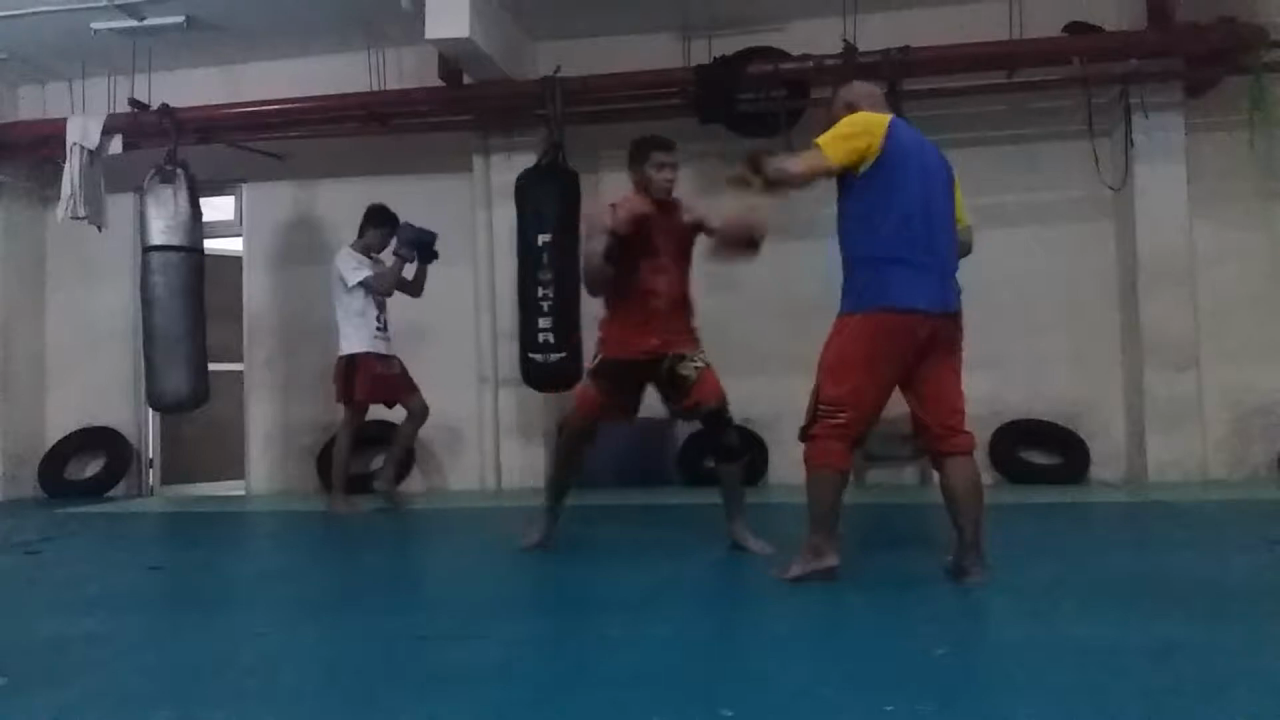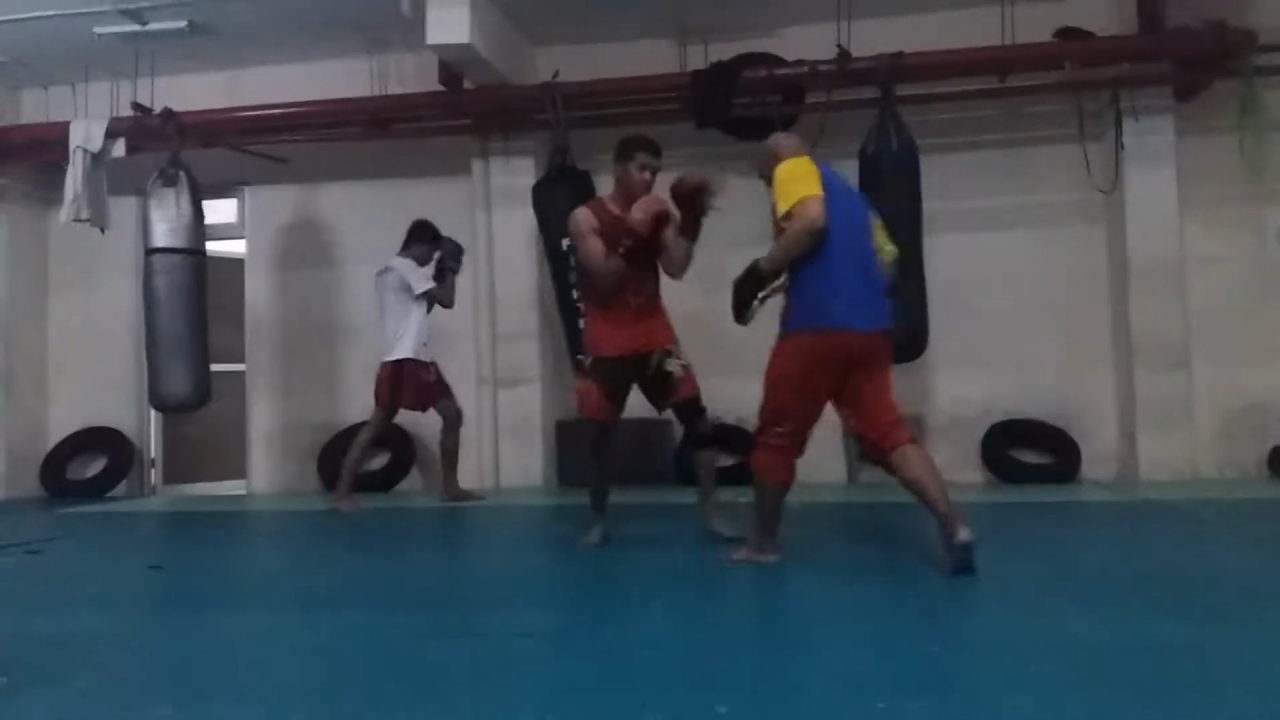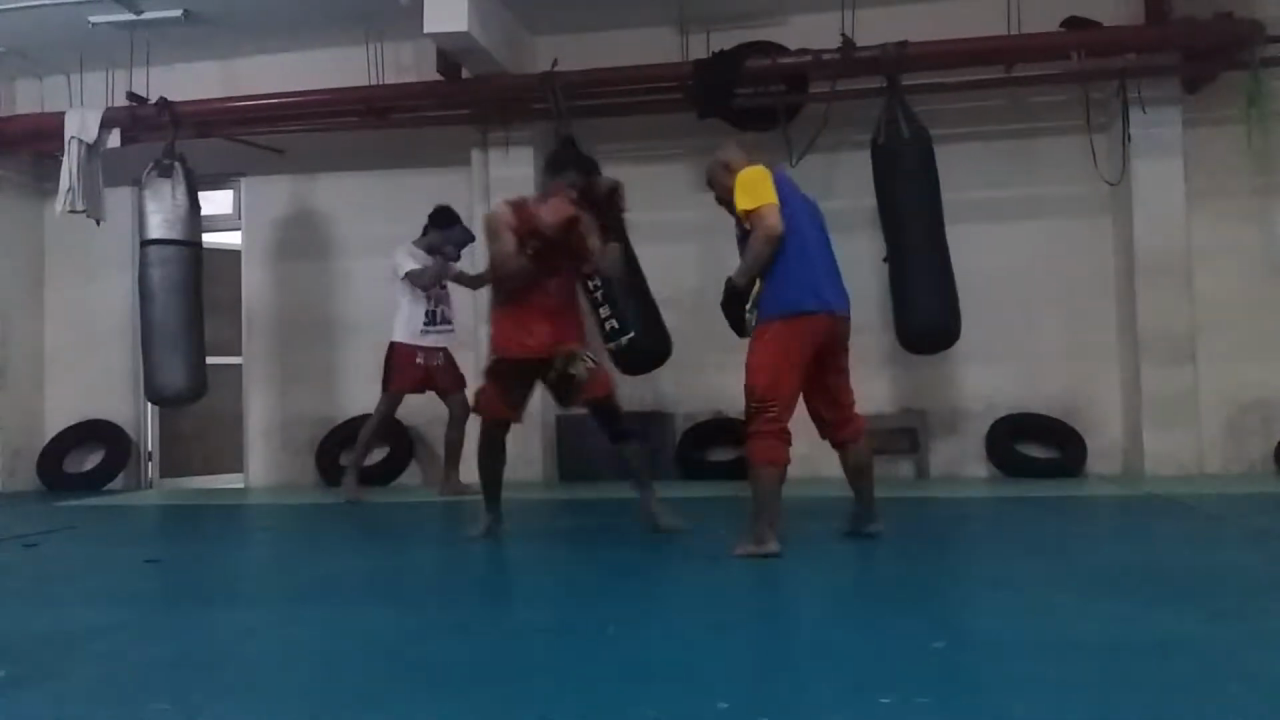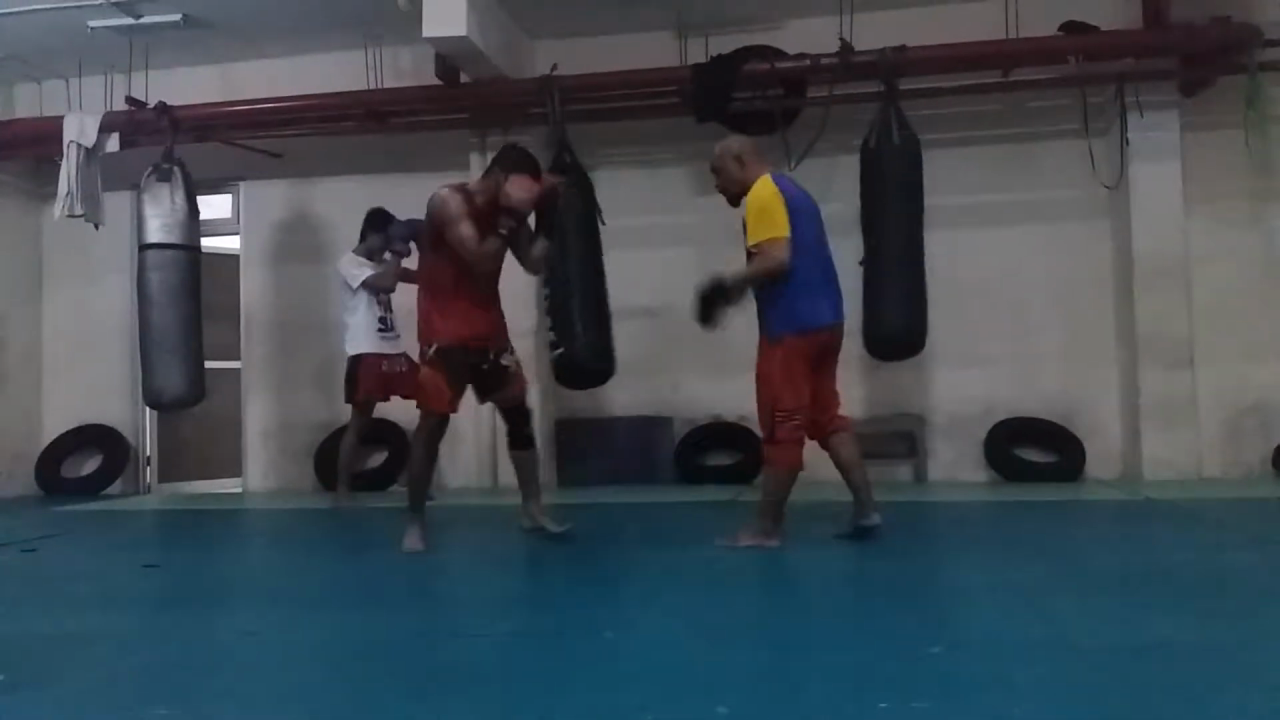
dt=0.5s
person 1, frame 1
left shoulder: (868, 128)
right shoulder: (935, 156)
left elbow: (797, 170)
right elbow: (963, 239)
left wrist: (760, 166)
left hip: (878, 306)
right hip: (941, 309)
left knee: (832, 428)
right knee: (949, 433)
left ankle: (821, 547)
right ankle: (970, 555)
person 1, frame 2
left shoulder: (792, 167)
right shoulder: (850, 194)
left elbow: (811, 221)
right elbow: (884, 257)
left wrist: (760, 271)
left hip: (815, 326)
right hip: (870, 327)
left knee: (777, 438)
right knee: (889, 436)
left ankle: (762, 542)
right ankle: (953, 529)
person 1, frame 3
left shoulder: (751, 177)
right shoulder: (789, 189)
left elbow: (771, 229)
left wrist: (737, 284)
left hip: (791, 314)
right hip: (832, 312)
left knee: (765, 423)
right knee: (840, 418)
left ankle: (764, 533)
right ankle: (867, 513)
person 1, frame 4
left shoulder: (762, 194)
right shoulder: (790, 190)
left elbow: (776, 259)
left wrist: (727, 286)
right wrist: (740, 288)
left hip: (791, 327)
right hip: (823, 321)
left knee: (782, 429)
right knee: (827, 418)
left ankle: (766, 527)
right ankle: (865, 509)
person 2, frame 1
left shoulder: (685, 215)
right shoulder: (610, 218)
left elbow: (723, 228)
right elbow: (592, 283)
right wrist: (618, 239)
left hip: (675, 343)
right hip: (621, 345)
left knee: (721, 424)
right knee: (575, 430)
left ankle: (738, 526)
right ankle: (548, 520)
person 2, frame 2
left shoulder: (659, 213)
right shoulder: (586, 217)
left elbow: (675, 267)
right elbow: (603, 278)
left wrist: (692, 218)
right wrist: (633, 238)
left hip: (654, 335)
right hip: (608, 341)
left knee: (695, 416)
right knee: (600, 431)
left ankle: (710, 511)
right ankle: (598, 520)
person 2, frame 3
left shoulder: (578, 222)
right shoulder: (504, 217)
left elbow: (609, 270)
right elbow: (507, 278)
right wrist: (539, 242)
left hip: (565, 339)
right hip: (516, 342)
left knee: (610, 414)
right knee: (492, 429)
left ankle: (649, 501)
right ankle: (492, 513)
person 2, frame 4
left shoulder: (504, 210)
right shoulder: (448, 201)
left elbow: (535, 264)
right elbow: (480, 262)
right wrist: (511, 219)
left hip: (489, 329)
right hip: (446, 332)
left knee: (519, 416)
right knee: (432, 425)
left ankle: (533, 509)
right ankle: (415, 522)
person 3, frame 1
left shoulder: (375, 264)
right shoulder: (346, 259)
left elbow: (415, 290)
right elbow: (384, 288)
left wrist: (422, 259)
right wrist: (403, 254)
left hip: (384, 354)
right hip: (358, 355)
left knee: (418, 409)
right knee: (352, 423)
left ankle: (385, 476)
right ankle: (338, 494)
person 3, frame 2
left shoulder: (392, 271)
right shoulder: (406, 269)
left elbow: (424, 307)
right elbow: (446, 300)
left wrist: (440, 274)
right wrist: (450, 269)
left hip: (418, 359)
right hip: (403, 361)
left knee: (453, 415)
right knee: (377, 425)
left ankle: (449, 486)
right ankle: (342, 492)
person 3, frame 3
left shoulder: (439, 261)
right shoulder: (406, 254)
left elbow: (474, 282)
right elbow: (426, 281)
right wrist: (449, 255)
left hip: (437, 348)
right hip: (407, 346)
left knee: (460, 408)
right knee: (384, 413)
left ankle: (450, 480)
right ankle: (351, 477)
person 3, frame 4
left shoulder: (381, 263)
right shoulder: (349, 263)
left elbow: (420, 277)
right elbow: (387, 285)
right wrist: (397, 254)
left hip: (395, 352)
right hip: (367, 354)
right knee: (359, 422)
right ankle: (343, 490)
